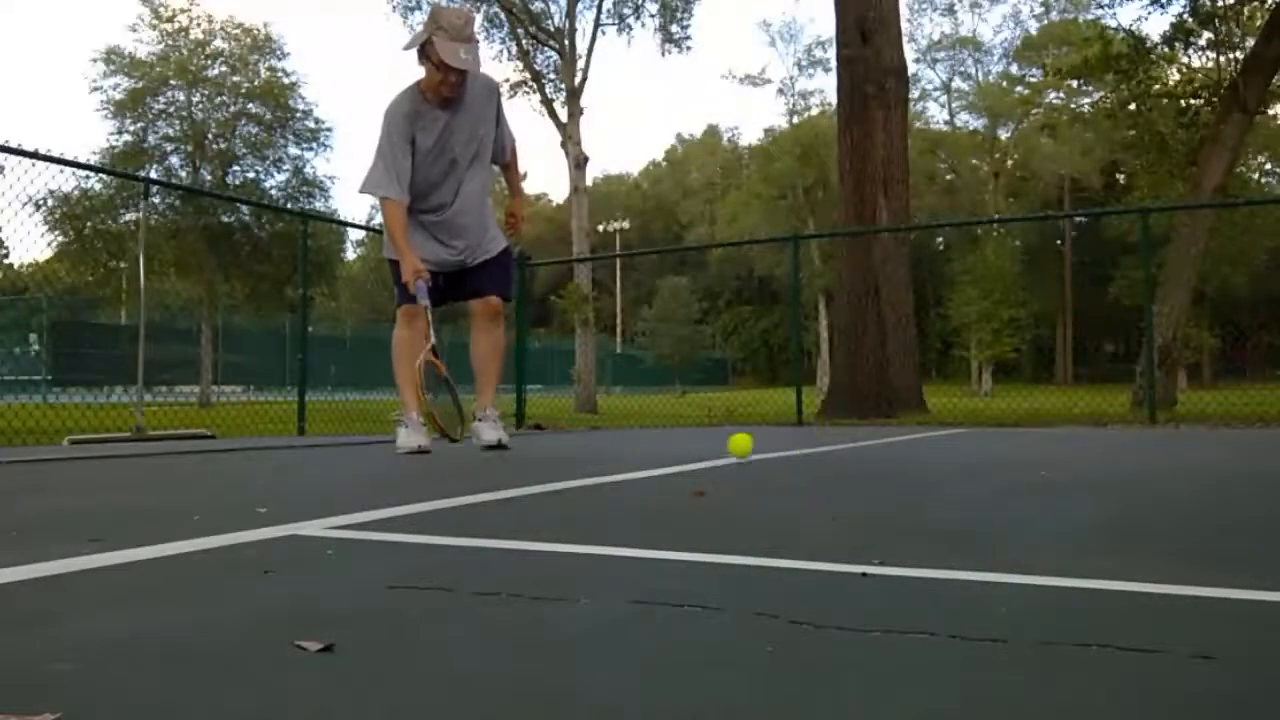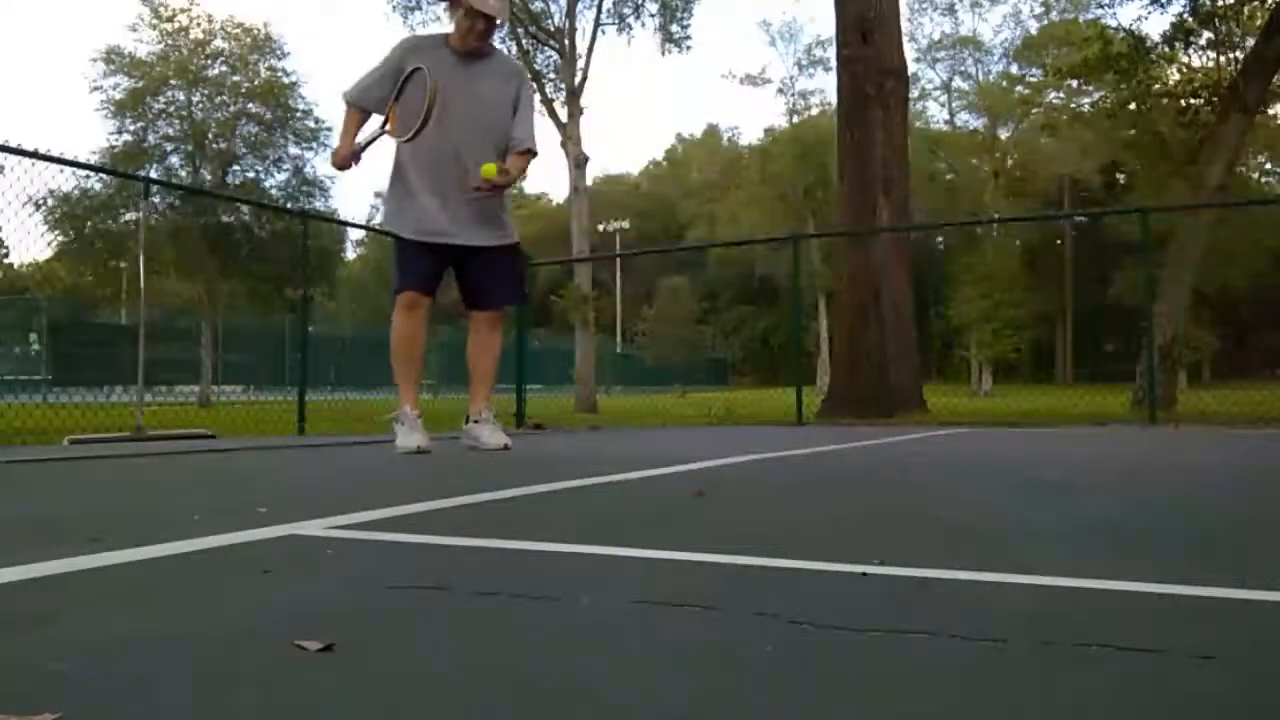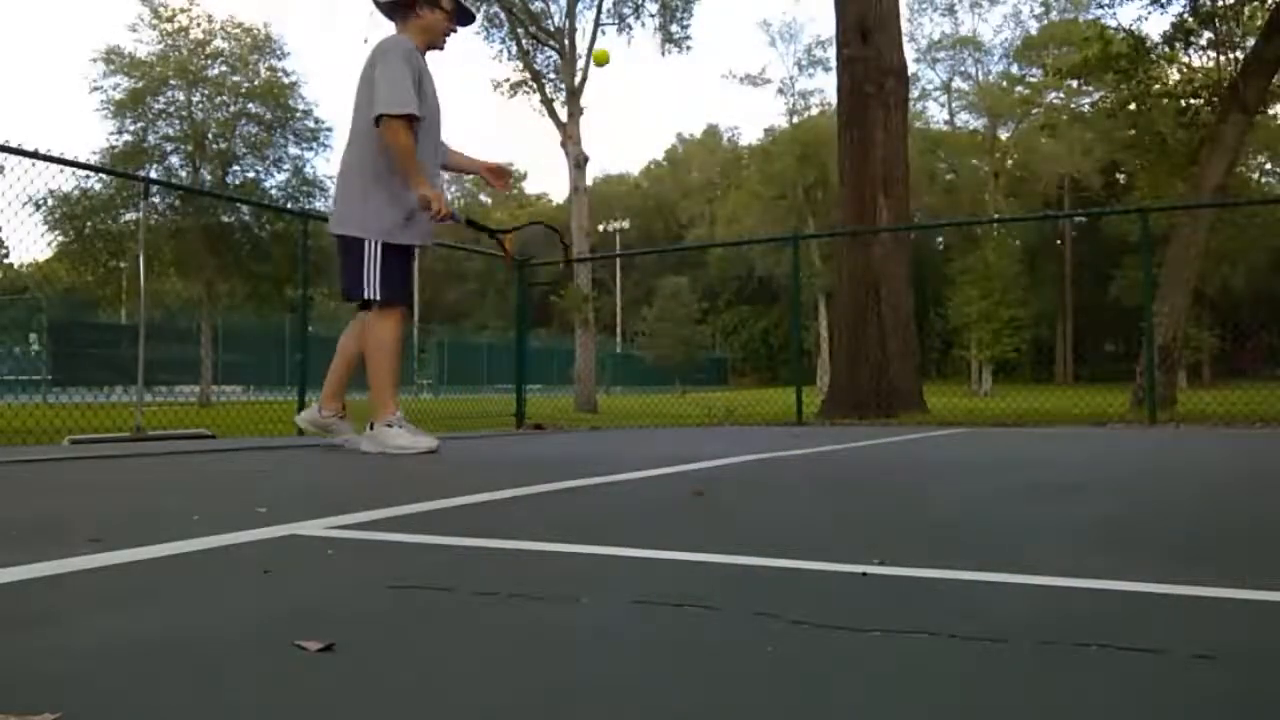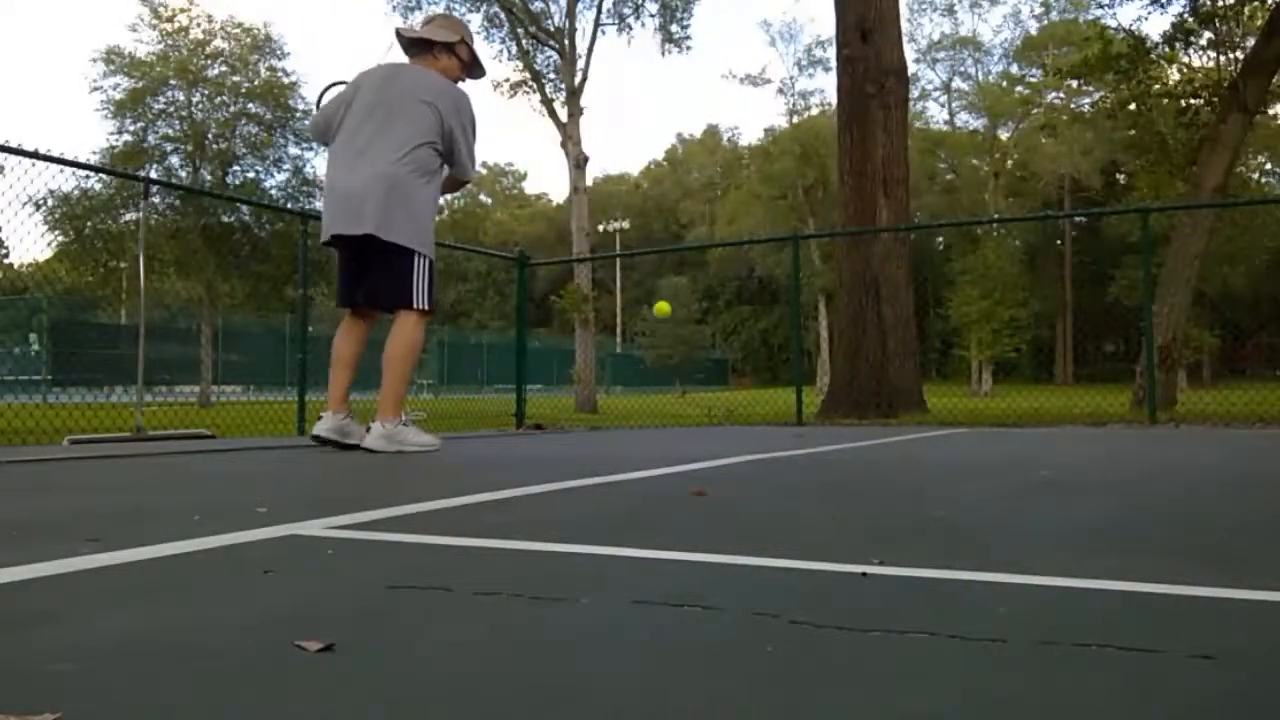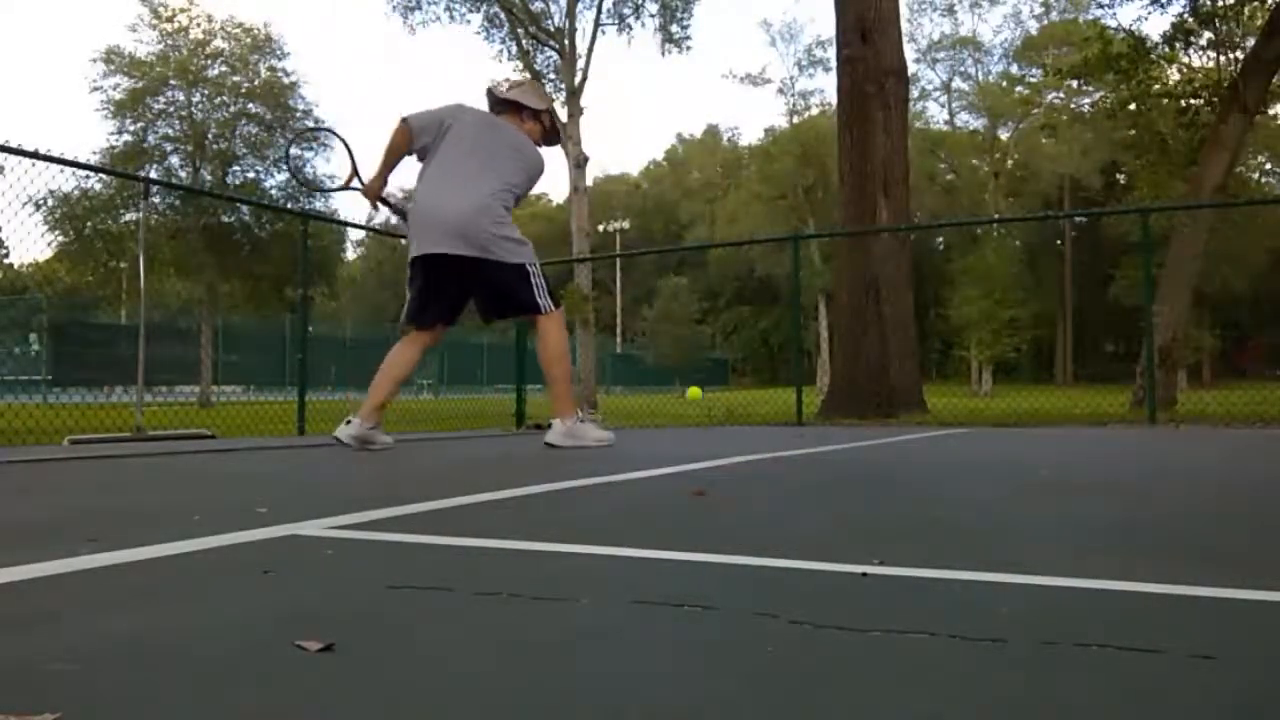
dt=0.7s
person 1, frame 1
left shoulder: (486, 91)
right shoulder: (402, 113)
left elbow: (503, 148)
right elbow: (392, 193)
left wrist: (516, 196)
right wrist: (405, 256)
left hip: (477, 233)
right hip: (418, 234)
left knee: (490, 307)
right knee: (411, 313)
left ankle: (484, 413)
right ankle: (410, 420)
person 1, frame 2
left shoulder: (511, 75)
right shoulder: (412, 54)
left elbow: (523, 145)
right elbow: (360, 98)
left wrist: (509, 173)
right wrist: (347, 142)
left hip: (485, 221)
right hip: (418, 214)
left knee: (488, 314)
right knee: (411, 301)
left ankle: (479, 416)
right ankle: (407, 415)
person 1, frame 3
left shoulder: (410, 62)
right shoulder: (397, 51)
left elbow: (426, 147)
right elbow: (392, 120)
left wrist: (477, 167)
right wrist: (422, 186)
left hip: (386, 213)
right hip: (380, 211)
left knee: (376, 311)
right knee: (389, 308)
left ankle: (327, 408)
right ankle: (385, 423)
person 1, frame 4
left shoulder: (370, 78)
right shoulder: (451, 97)
left elbow: (320, 128)
right elbow: (462, 173)
right wrist: (434, 186)
left hip: (345, 209)
right hip: (398, 213)
left knee: (360, 312)
right knee: (412, 313)
left ankle: (335, 413)
right ankle: (389, 422)
person 1, frame 5
left shoulder: (461, 116)
right shoulder: (531, 157)
left elbow: (410, 127)
left wrist: (380, 178)
left hip: (431, 235)
right hip: (487, 234)
left knee: (421, 335)
right knee: (549, 317)
left ankle: (363, 420)
right ankle: (567, 420)
